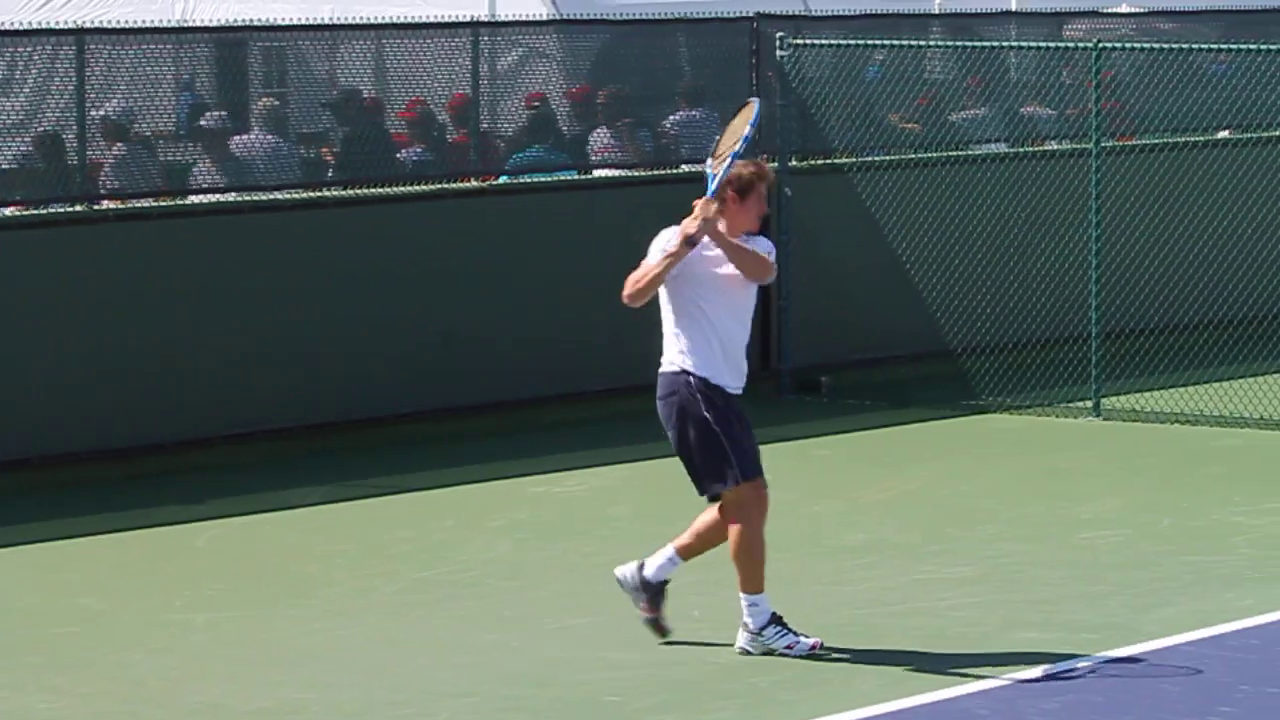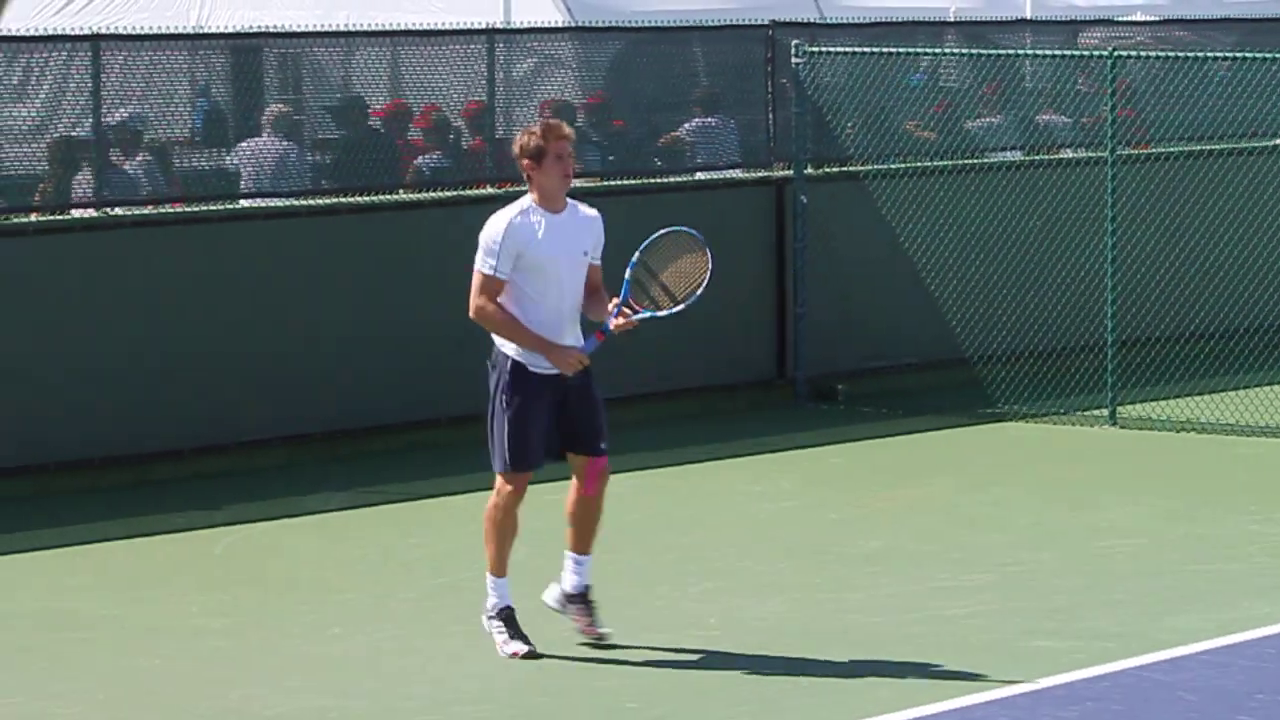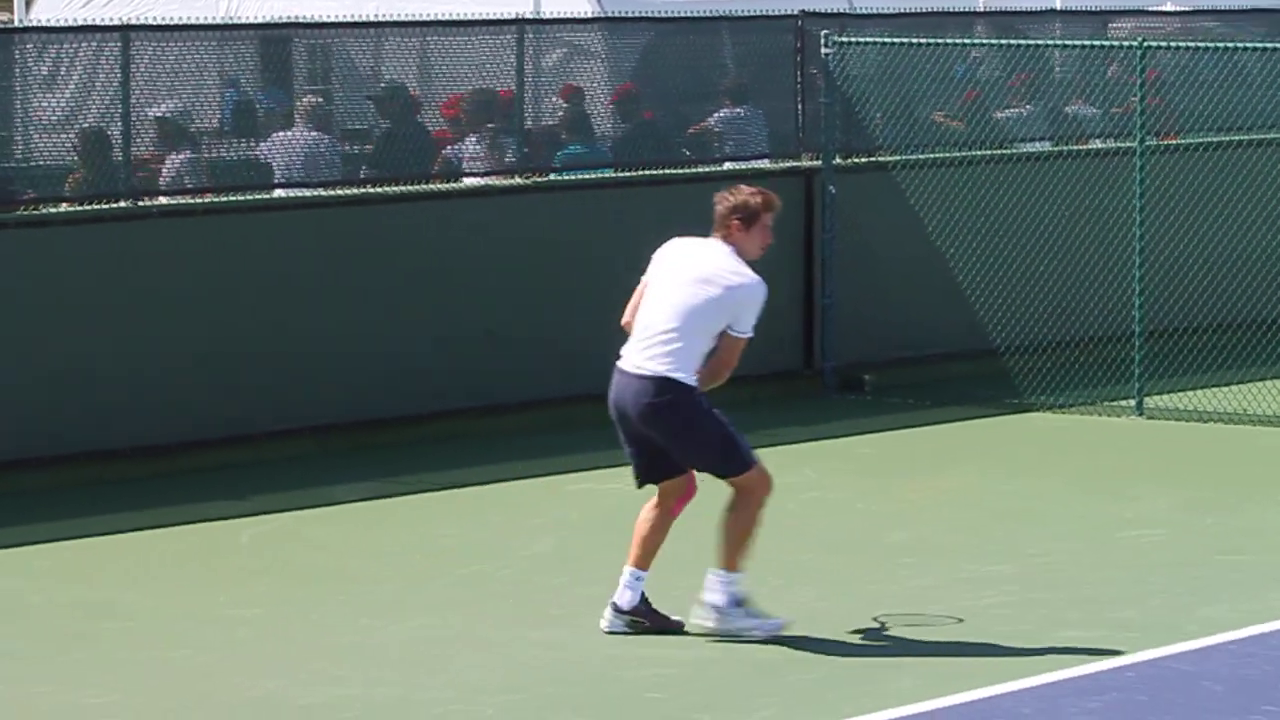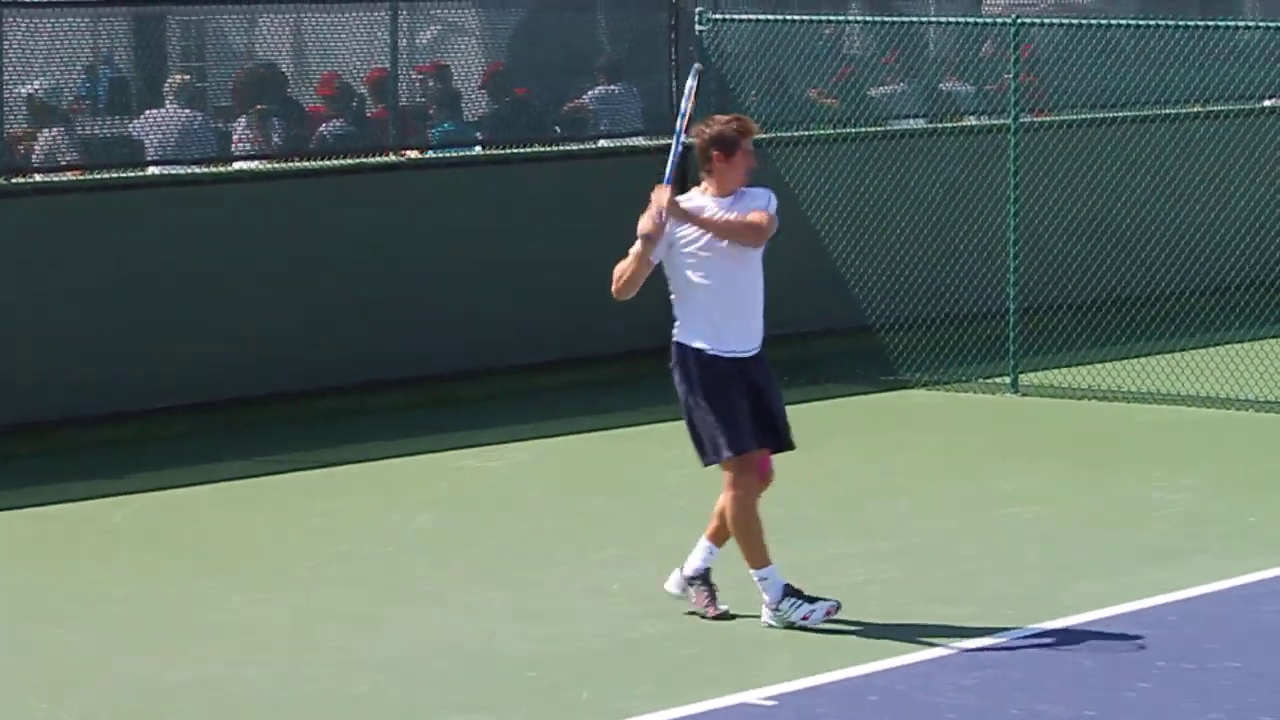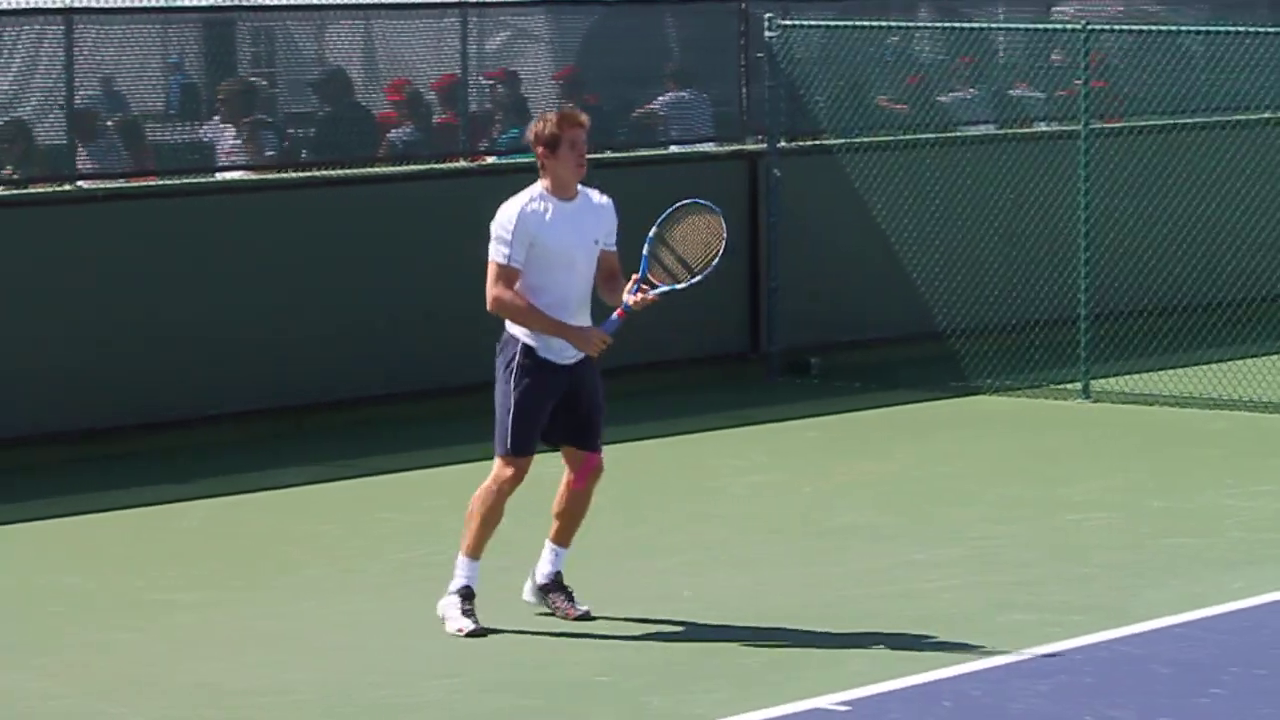
dt=1s
person 1, frame 1
left shoulder: (758, 248)
right shoulder: (675, 240)
left elbow: (757, 272)
right elbow: (633, 293)
left wrist: (720, 232)
right wrist: (682, 245)
left hip: (726, 392)
right hip: (689, 387)
left knee: (740, 507)
right knee: (747, 499)
left ankle: (649, 574)
right ankle: (757, 625)
person 1, frame 2
left shoulder: (589, 221)
right shoulder: (507, 227)
right elbow: (481, 306)
left wrist: (608, 311)
right wrist: (551, 349)
left hip: (571, 367)
right hip: (521, 369)
left knee: (593, 472)
right knee: (512, 487)
left ankle: (574, 588)
right ankle: (499, 607)
person 1, frame 3
left shoulder: (673, 249)
right shoulder: (748, 287)
left elbow: (630, 319)
right elbow: (719, 370)
left hip: (622, 387)
right hip: (666, 394)
left knee: (677, 490)
right knee: (755, 482)
left ankle: (626, 604)
right ankle: (720, 597)
person 1, frame 4
left shoulder: (760, 200)
right shoulder: (669, 217)
left elbow: (757, 232)
right elbow: (621, 288)
left wrist: (690, 214)
right wrist: (645, 242)
left hip: (750, 357)
right hip: (699, 359)
left knee: (759, 474)
right knee: (741, 474)
left ankle: (693, 572)
right ankle: (777, 597)
person 1, frame 5
left shoulder: (600, 208)
right shoulder: (518, 214)
left elbow: (609, 276)
right elbow: (498, 296)
left wrist: (628, 292)
right wrist: (568, 332)
left hip: (575, 358)
right hip: (529, 356)
left knee: (587, 466)
right knee: (510, 470)
left ankle: (546, 579)
right ankle: (459, 591)
